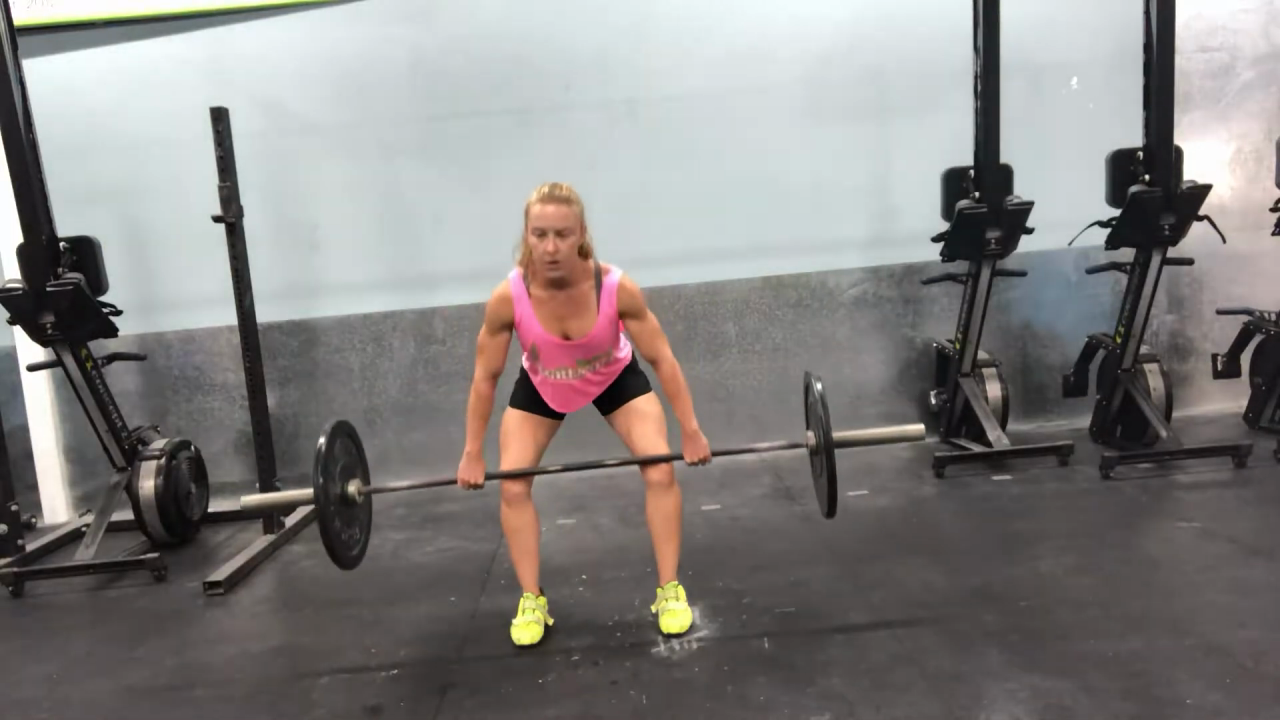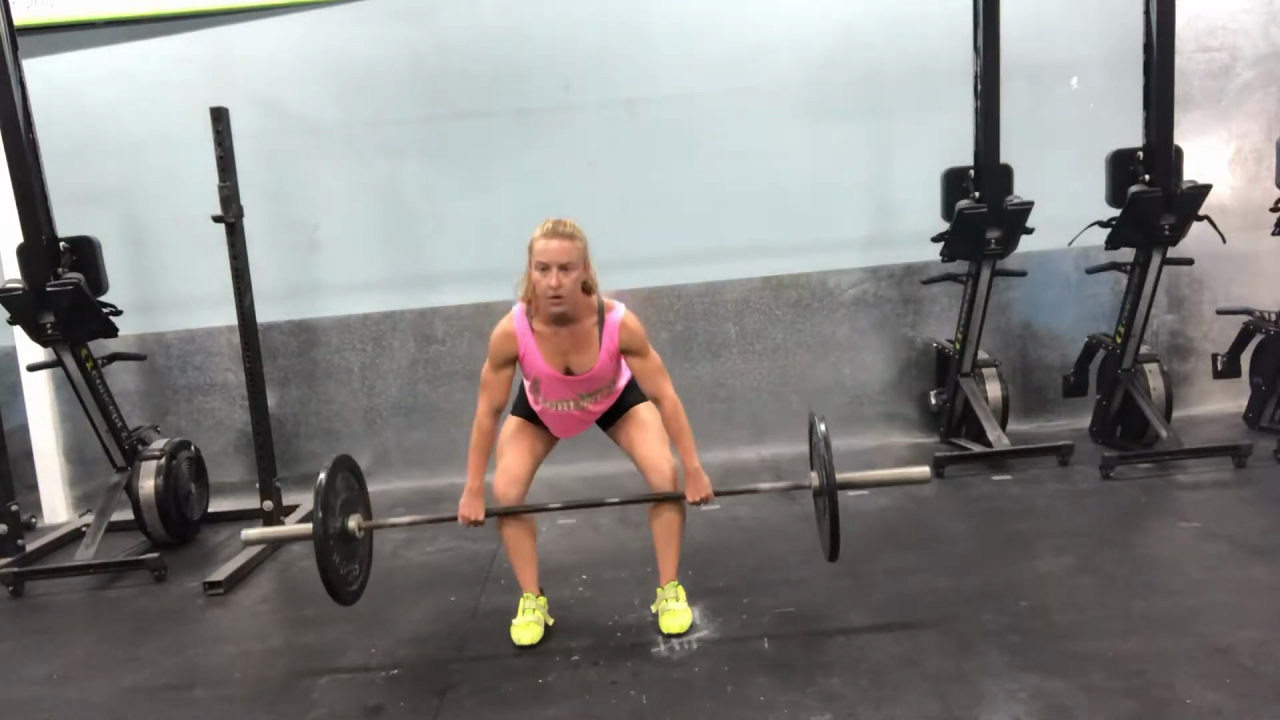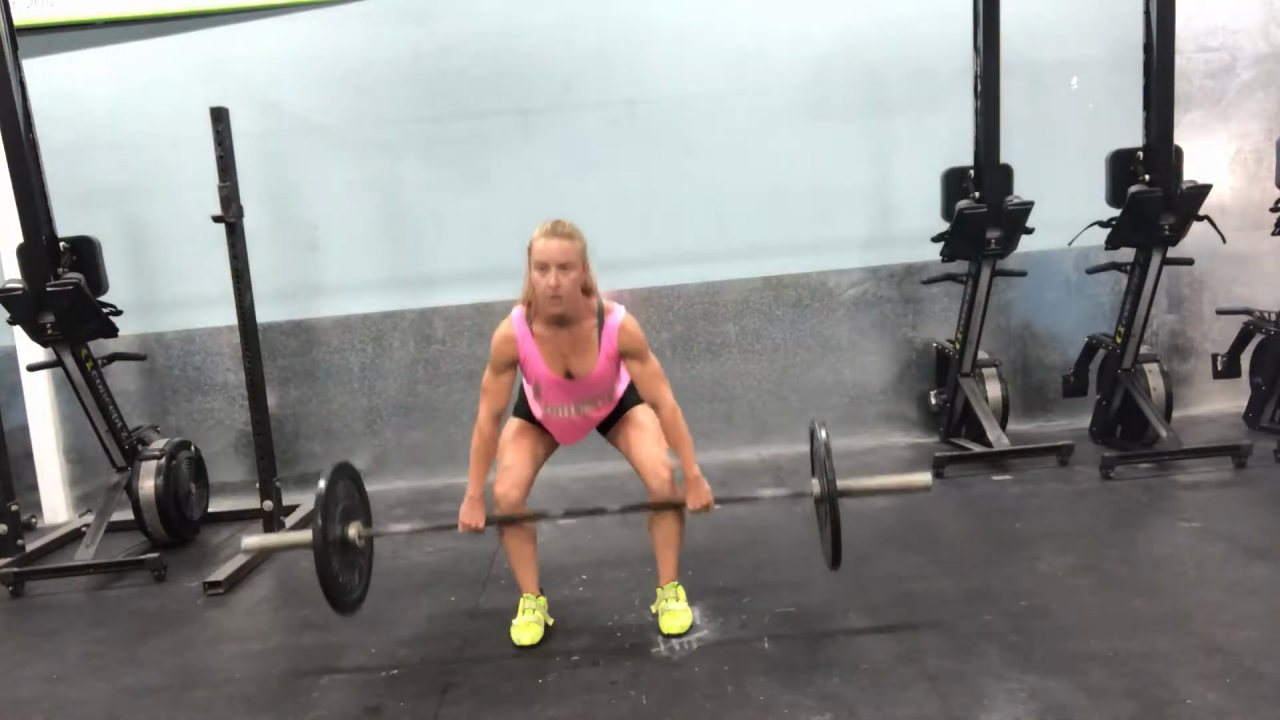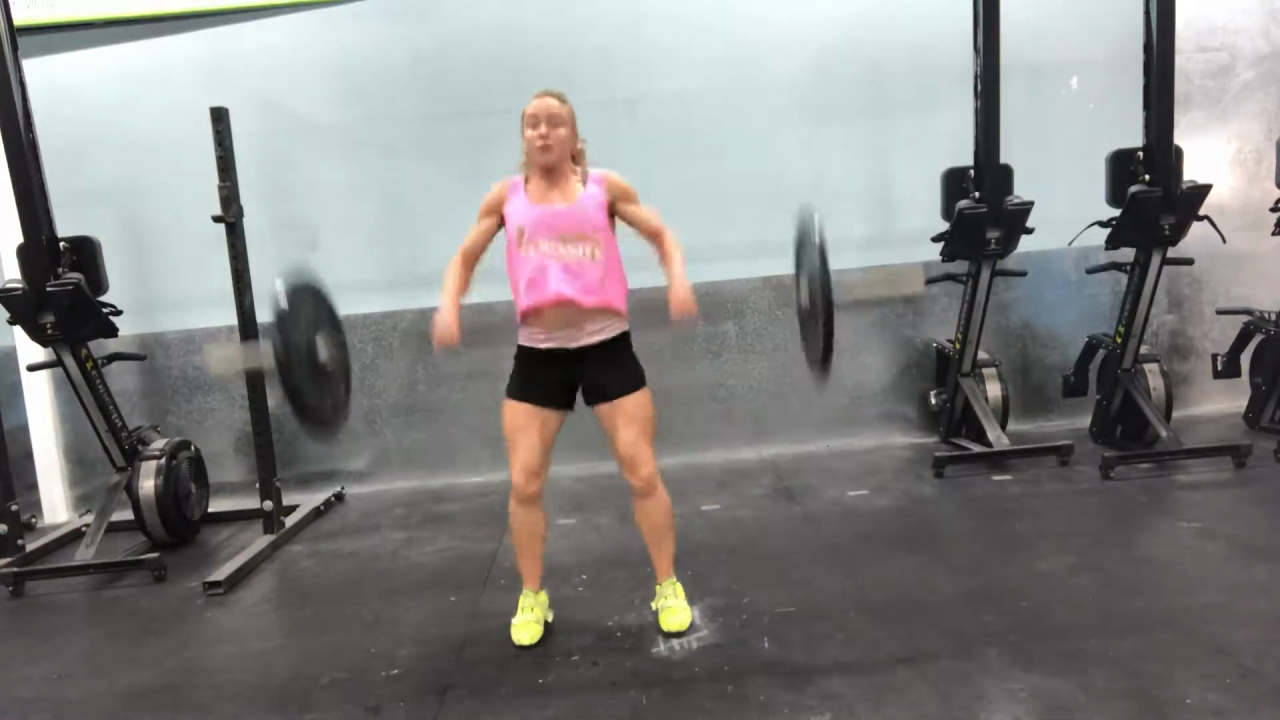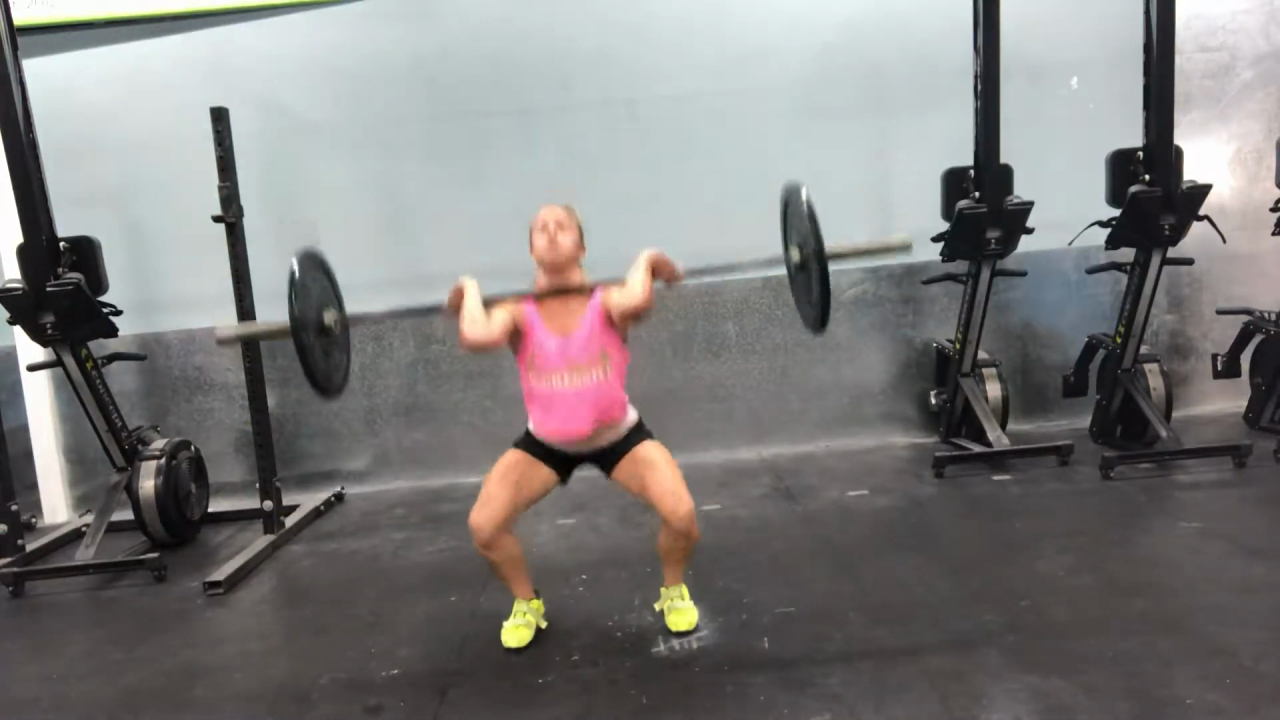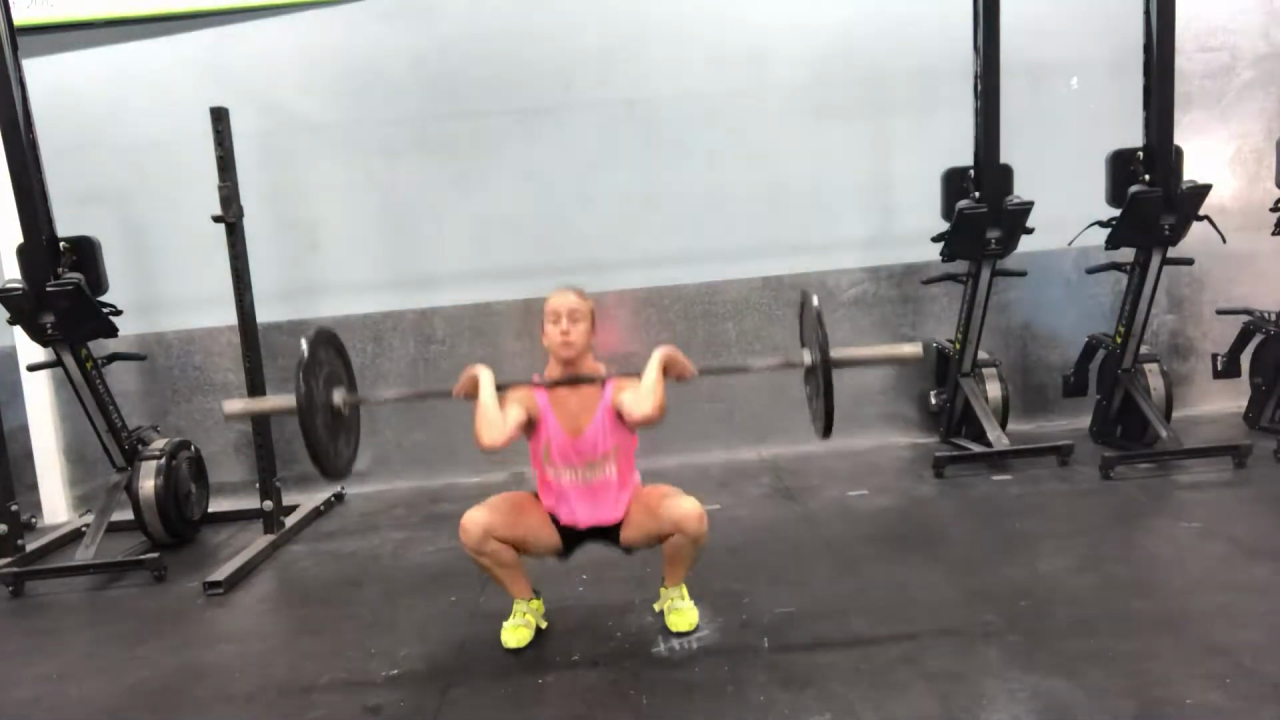
dt=0.5s
person 1, frame 1
left shoulder: (617, 288)
right shoulder: (507, 297)
left elbow: (662, 358)
right elbow: (485, 376)
left wrist: (691, 430)
right wrist: (472, 450)
left hip: (615, 378)
right hip: (539, 386)
left knee: (660, 471)
right knee: (512, 484)
left ankle: (669, 591)
right ankle: (532, 601)
person 1, frame 2
left shoulder: (620, 323)
right shoulder: (510, 332)
left elbow: (664, 396)
right elbow: (488, 411)
left wrist: (693, 469)
right wrist: (473, 489)
left hip: (615, 397)
right hip: (539, 407)
left knee: (665, 477)
right knee: (506, 492)
left ankle: (670, 591)
right ankle: (531, 601)
person 1, frame 3
left shoulder: (619, 326)
right shoulder: (511, 335)
left elbow: (662, 402)
right elbow: (489, 417)
left wrist: (694, 478)
right wrist: (474, 497)
left hip: (613, 402)
right hip: (542, 410)
left knee: (662, 479)
right knee: (507, 495)
left ankle: (669, 592)
right ankle: (531, 602)
person 1, frame 4
left shoulder: (603, 186)
right shoulder: (506, 195)
left elbow: (661, 234)
right elbow: (465, 256)
left wrist: (678, 281)
right wrist: (448, 306)
left hip: (604, 347)
right hip: (537, 353)
left knee: (642, 475)
right knee: (525, 483)
left ankle: (667, 588)
right ankle: (533, 598)
person 1, frame 5
left shoulder: (606, 303)
right shoulder: (518, 314)
left elbow: (635, 303)
right elbow: (475, 336)
left wrist: (646, 264)
right wrist: (470, 292)
left hip: (617, 437)
right hip: (546, 444)
left knee: (679, 513)
right knee: (484, 525)
left ankle: (674, 591)
right ankle: (526, 603)
person 1, frame 6
left shoulder: (618, 391)
right shoulder: (529, 399)
left elbow: (646, 412)
right elbow: (491, 440)
left wrist: (658, 360)
right wrist: (485, 381)
left hip: (623, 513)
right hip: (556, 519)
left knee: (690, 515)
right knee: (474, 527)
left ankle: (673, 593)
right ankle: (526, 604)
